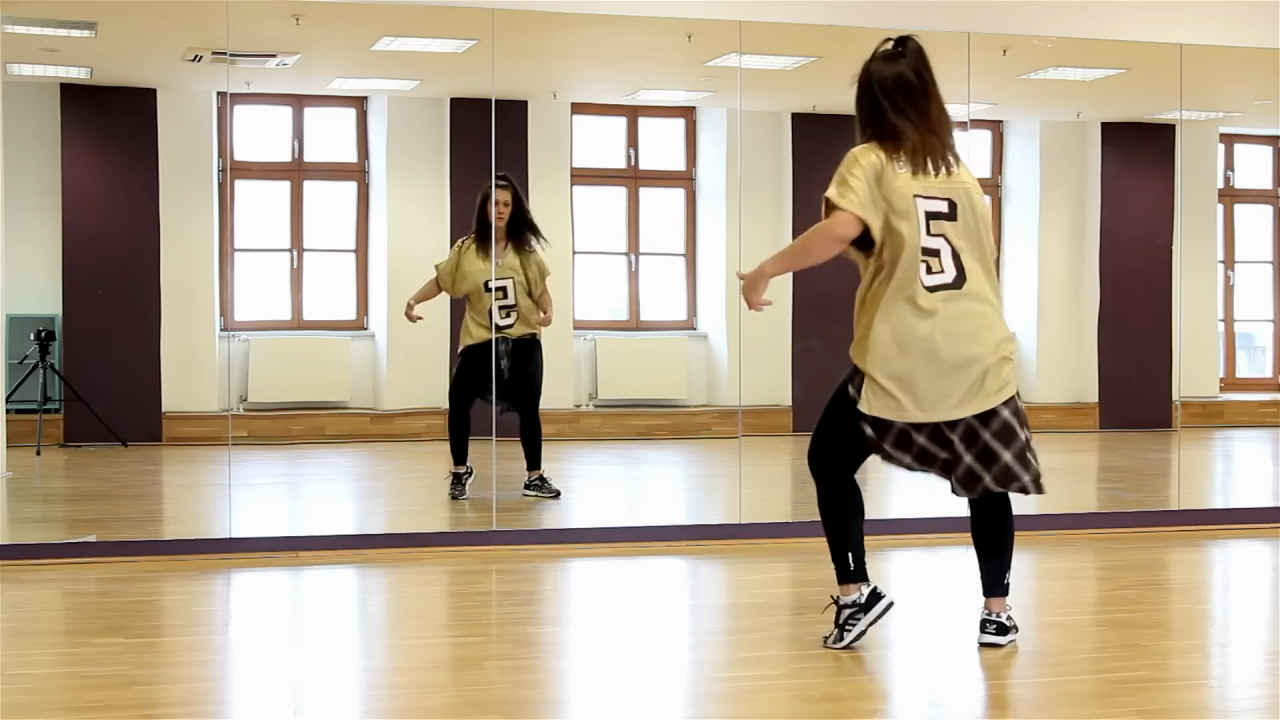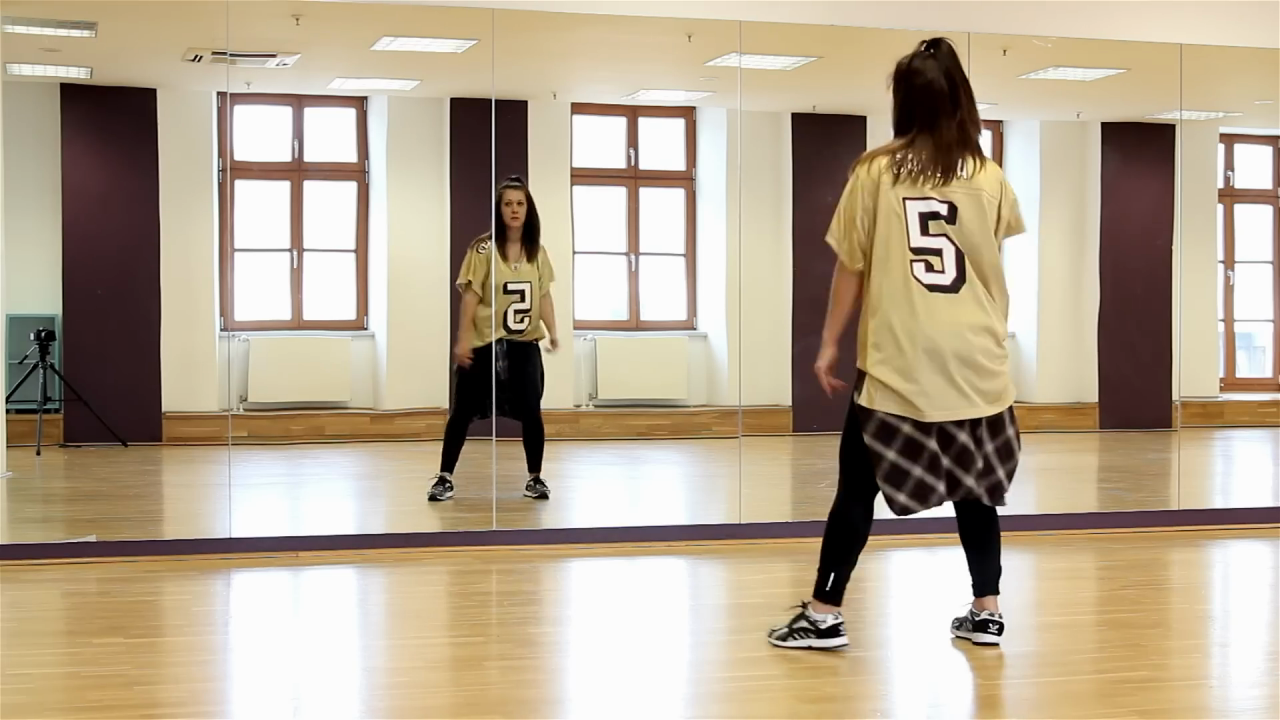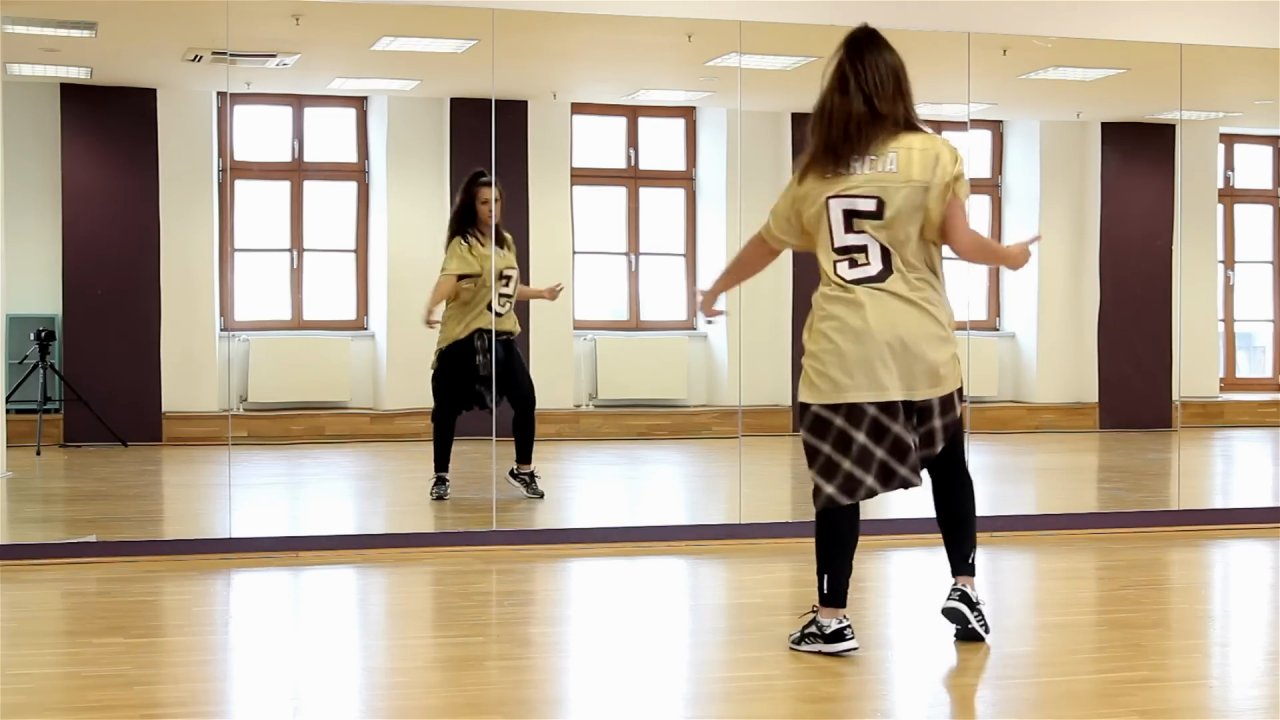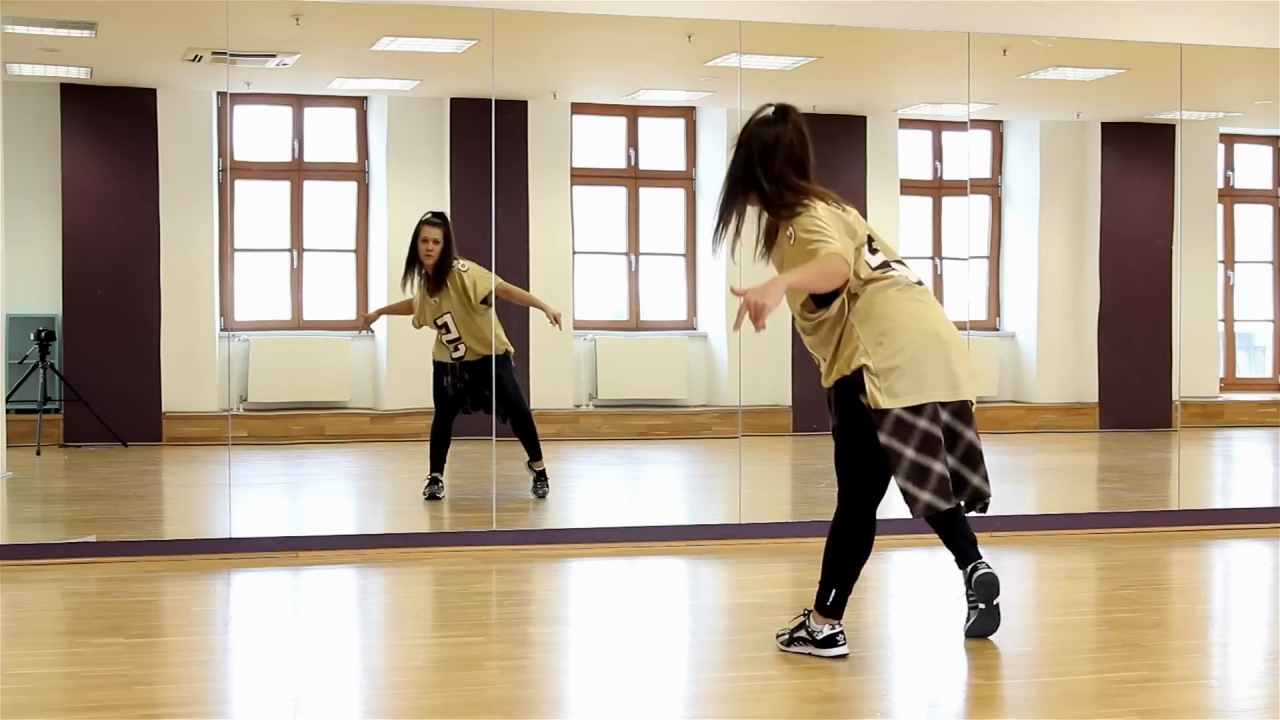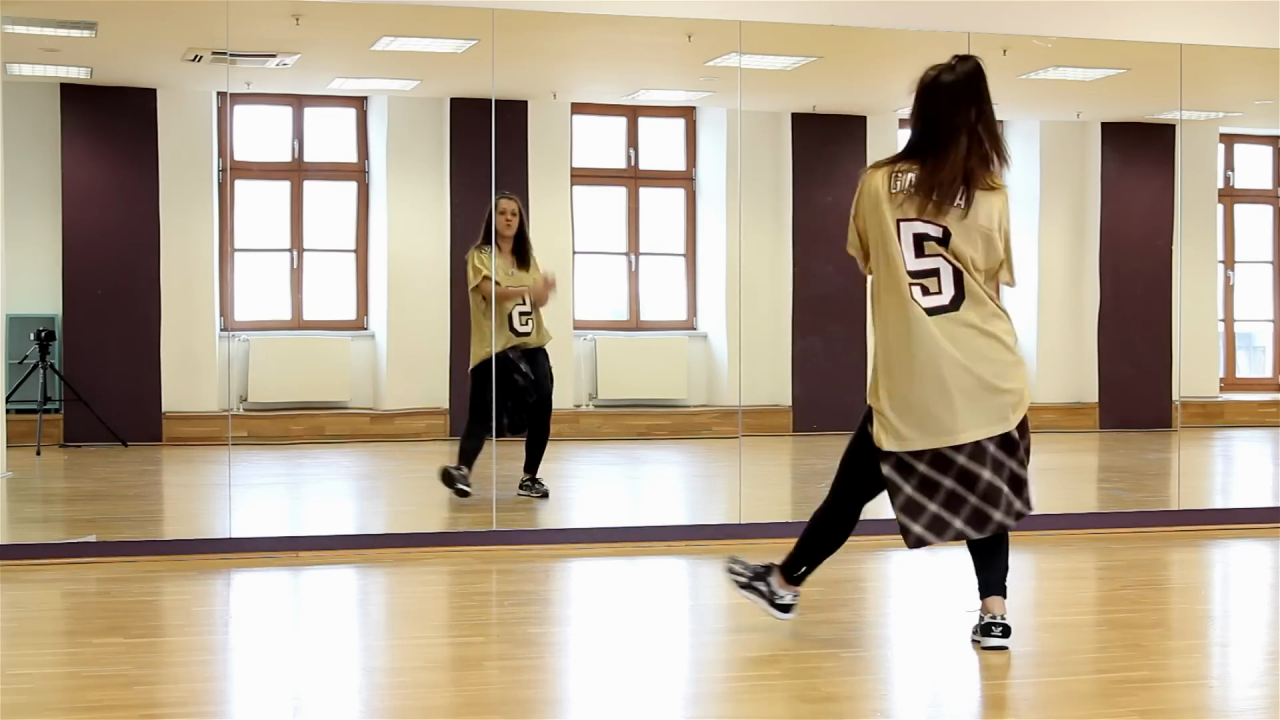
dt=1s
person 1, frame 1
left shoulder: (870, 162)
right shoulder: (956, 169)
left elbow: (838, 231)
right elbow: (987, 253)
left wrist: (762, 273)
left hip: (900, 357)
right hip: (977, 356)
left knee: (830, 461)
right knee: (985, 482)
left ankle: (855, 591)
right ankle: (997, 611)
person 1, frame 2
left shoulder: (874, 170)
right shoulder: (989, 177)
left elbow: (849, 267)
left wrist: (829, 344)
left hip: (899, 362)
right hip: (975, 363)
left knee: (858, 486)
right knee: (974, 485)
left ankle: (823, 613)
right ankle: (986, 609)
person 1, frame 3
left shoulder: (817, 168)
right shoulder: (928, 152)
left elbow: (768, 243)
right elbow: (956, 237)
left wrist: (716, 288)
right wrist: (1007, 256)
left hip: (841, 351)
right hip: (919, 347)
left knee: (836, 484)
right knee: (948, 464)
left ankle: (831, 619)
right ankle: (964, 587)
person 1, frame 4
left shoulder: (807, 220)
right shoulder: (826, 207)
left elbow: (836, 267)
left wrist: (778, 284)
left hip: (893, 357)
right hip: (934, 348)
left knee: (859, 496)
right knee: (928, 479)
left ankle: (823, 625)
right ankle: (975, 570)
person 1, frame 5
left shoulder: (878, 185)
right shoulder: (990, 195)
right elbow: (999, 275)
left hip: (911, 384)
right hip: (989, 377)
left knee: (853, 487)
right knee: (987, 492)
left ankle: (784, 582)
right ankle: (994, 614)
person 2, frame 1
left shoulder: (525, 245)
right shoulder: (468, 247)
left elbow: (540, 288)
right elbow: (441, 281)
left wrist: (547, 311)
right wrist: (413, 301)
left hip: (523, 341)
right hip: (480, 342)
left knee: (528, 406)
right knee: (459, 402)
left ankle: (534, 478)
right ankle: (460, 472)
person 2, frame 2
left shoulder: (536, 251)
right shoulder: (483, 248)
left elbow: (543, 293)
right elbow: (471, 294)
left wrist: (552, 330)
right wrist: (463, 340)
left hip: (525, 345)
right hip: (483, 343)
left knee: (531, 411)
right knee: (463, 412)
left ankle: (535, 478)
right ankle: (444, 478)
person 2, frame 3
left shoulder: (505, 241)
right shoulder: (462, 244)
right elbow: (449, 279)
left wrist: (541, 293)
right wrist: (432, 306)
left hip: (502, 336)
right hip: (465, 337)
left knee: (526, 400)
right knee: (449, 407)
left ankle: (523, 470)
right ankle: (441, 477)
person 2, frame 4
left shoulder: (461, 272)
right shoulder: (423, 281)
left elbow: (503, 289)
right elbow: (415, 306)
left wrist: (545, 308)
right wrist: (379, 312)
left hip: (489, 353)
right hip: (449, 359)
left knee: (516, 405)
right knee: (443, 413)
left ankle: (538, 467)
right ankle: (435, 478)
person 2, frame 5
left shoulder: (527, 257)
right shoulder: (480, 255)
left elbow: (538, 300)
right elbow: (493, 293)
left wrist: (543, 290)
right wrist: (531, 290)
left hip: (531, 348)
right hip: (493, 350)
left knee: (542, 412)
right knee: (482, 415)
left ankle: (529, 478)
right ankle: (461, 471)
